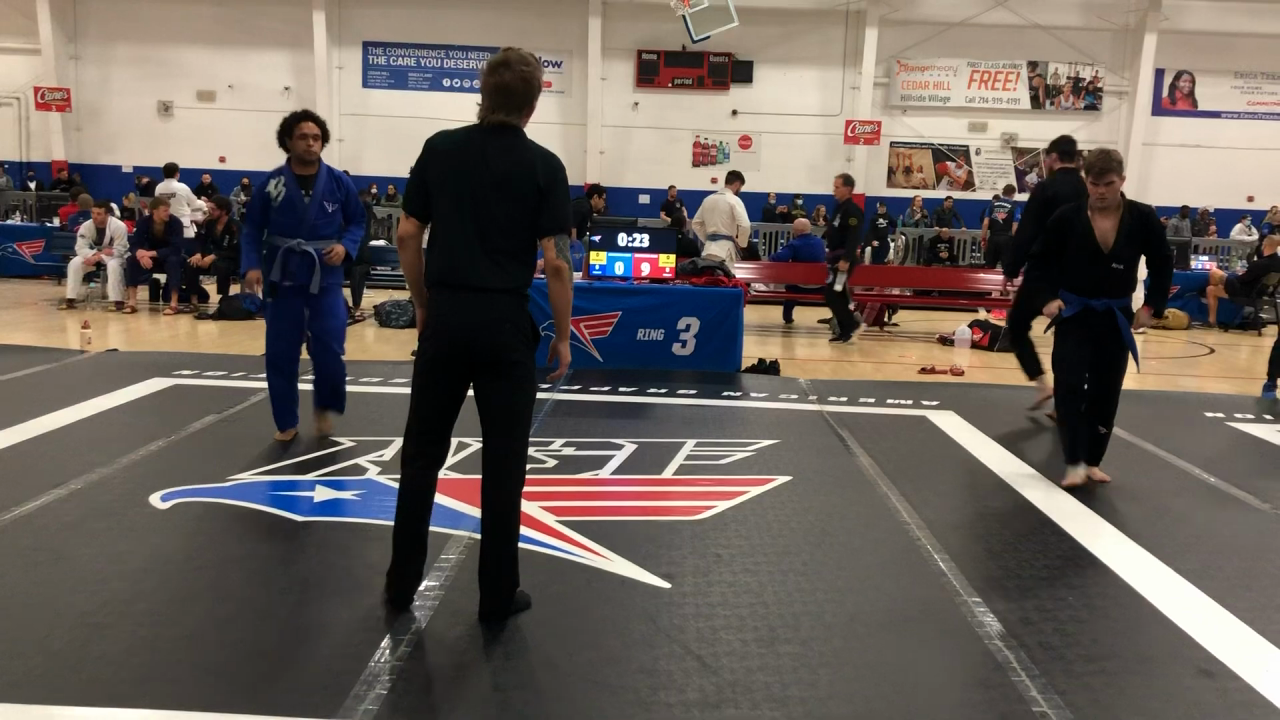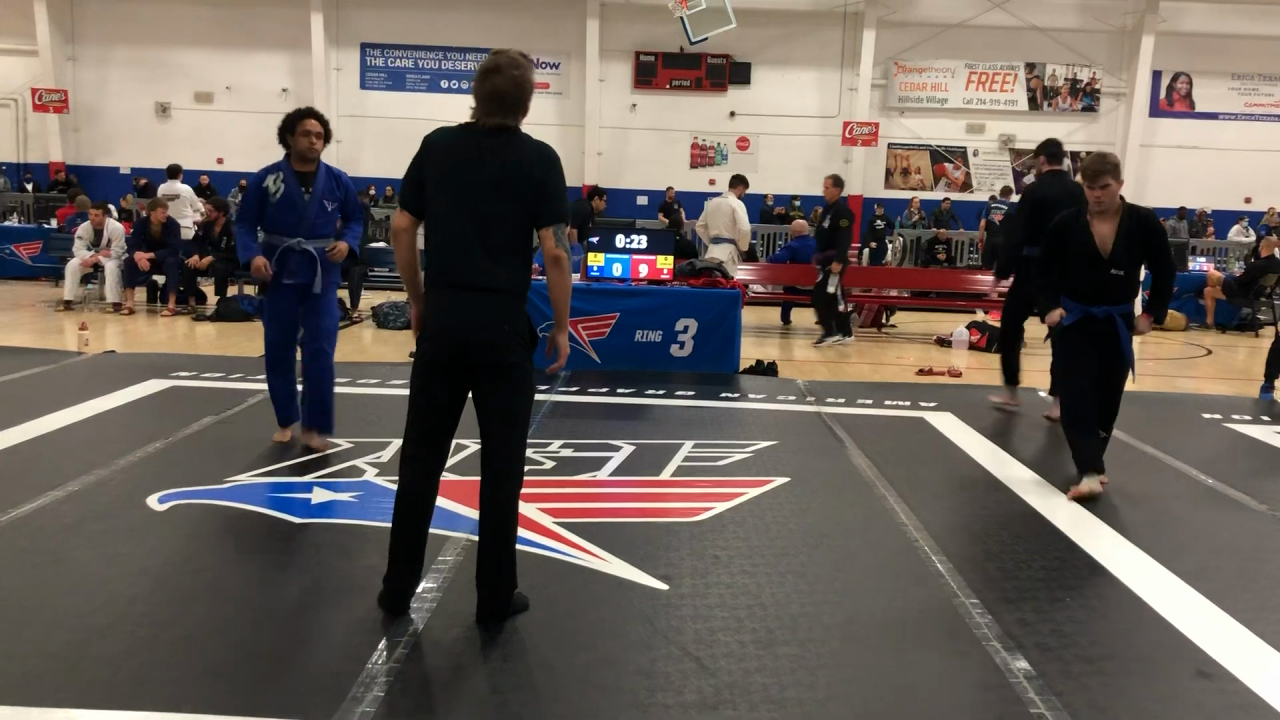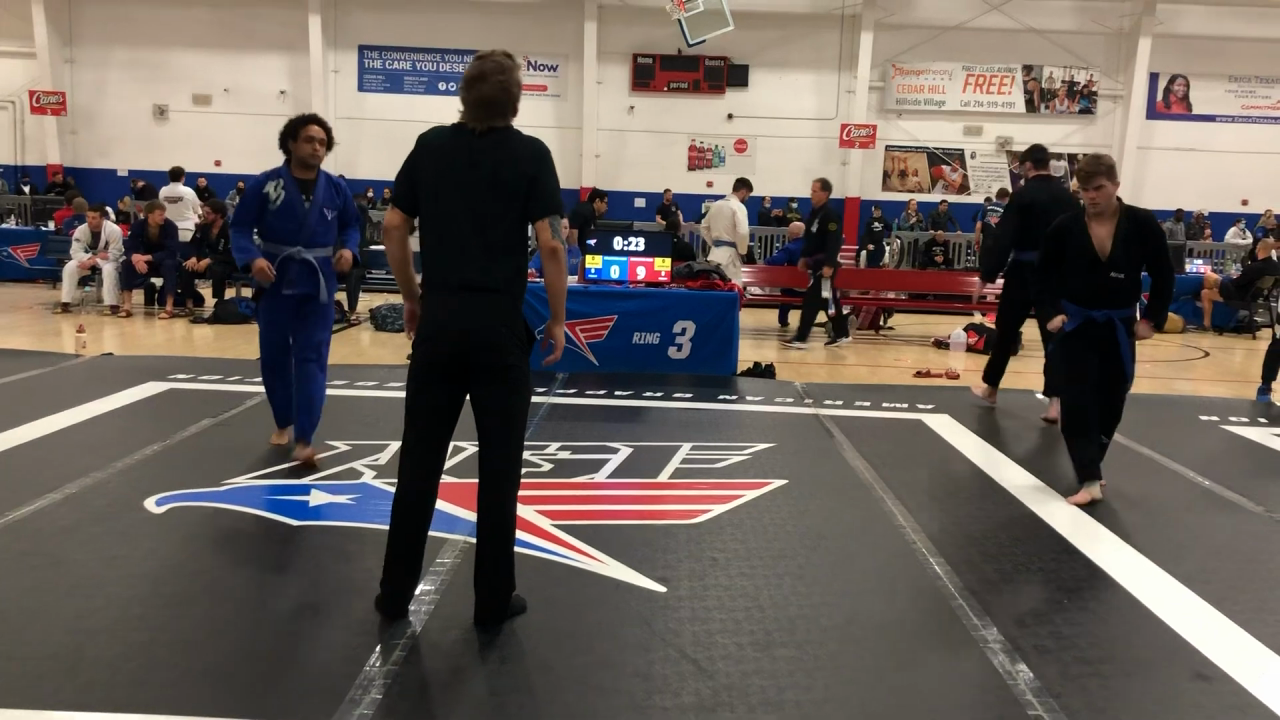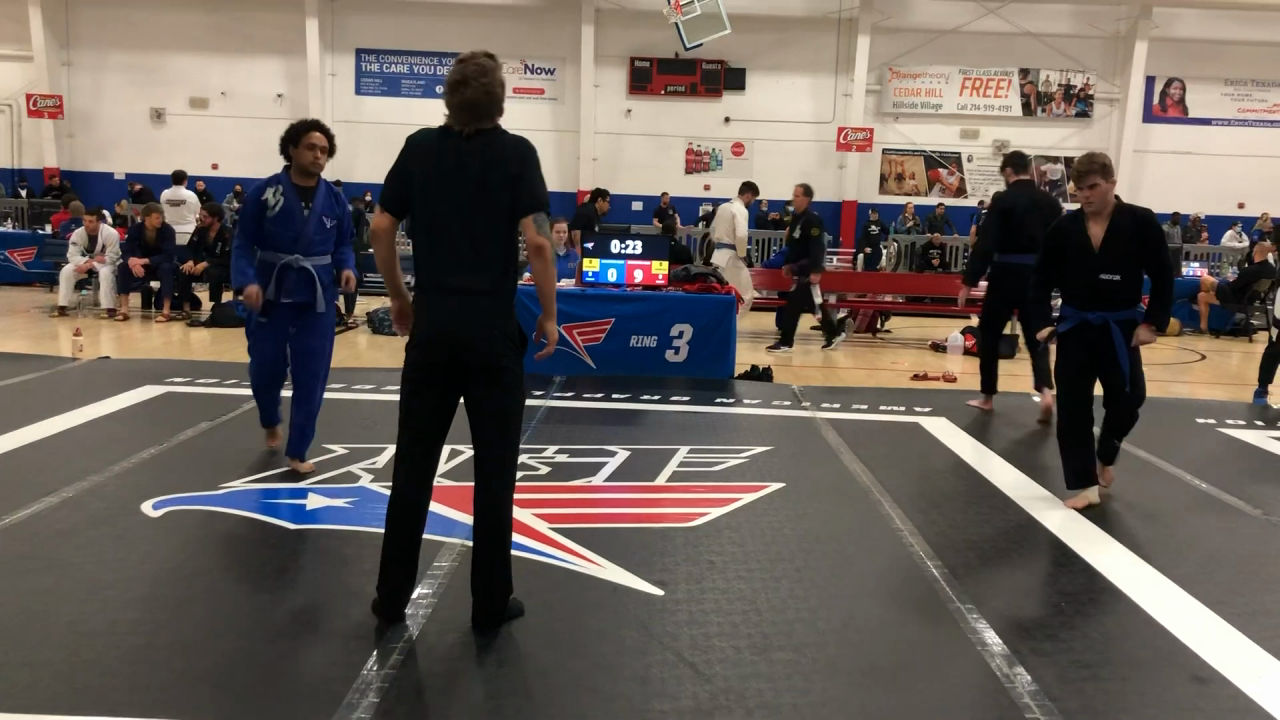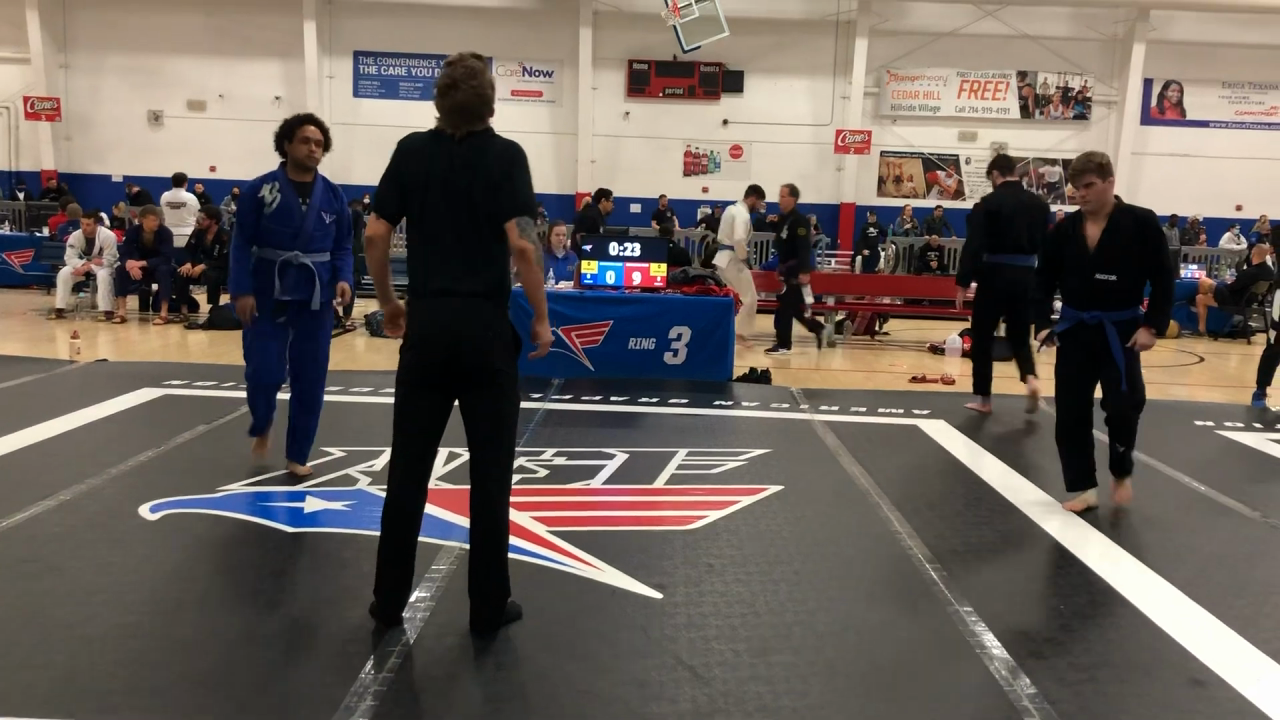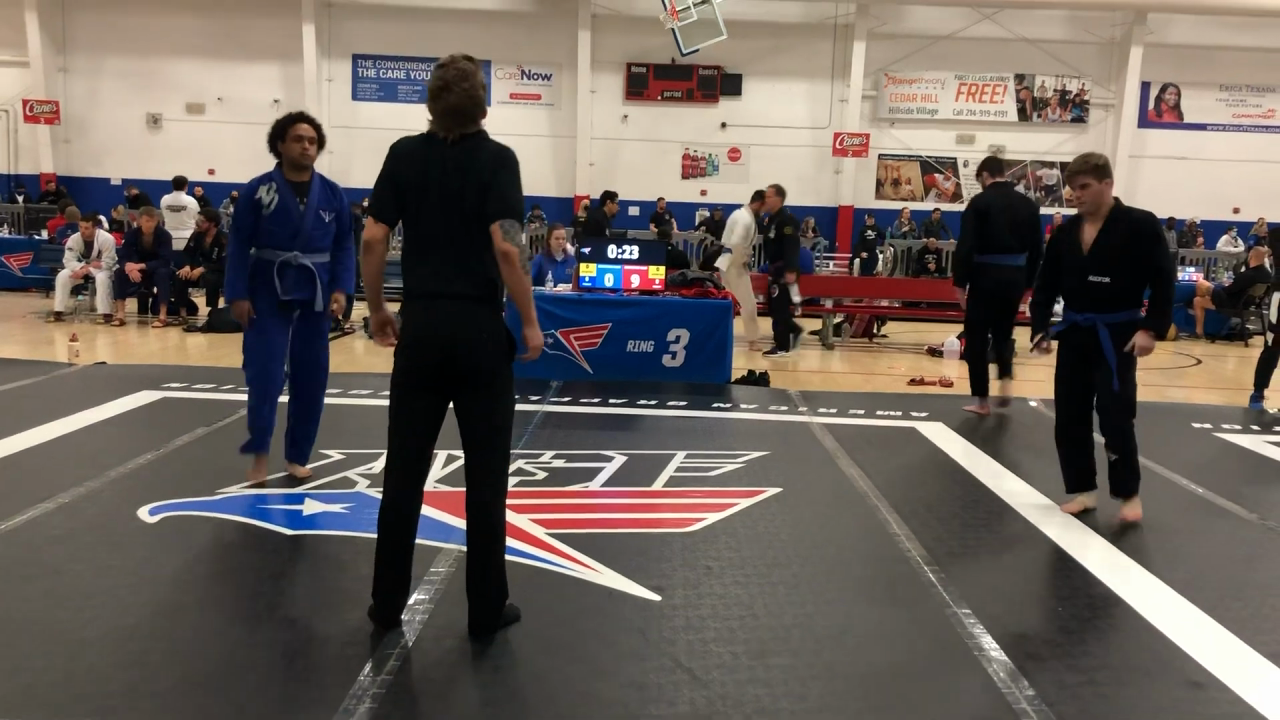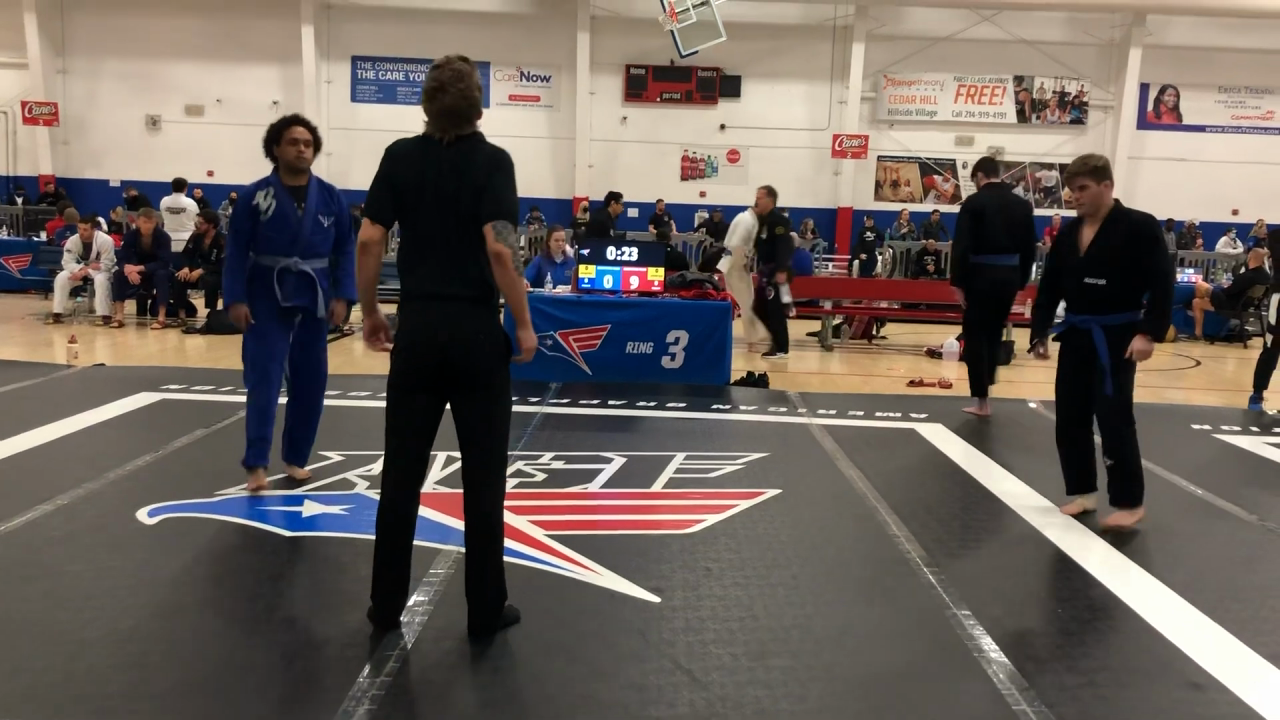
dt=0.1s
person 1, frame 1
left shoulder: (440, 149)
right shoulder: (543, 165)
left elbow: (408, 237)
right elbow: (555, 262)
left wrist: (423, 305)
right wrist: (561, 336)
left hip: (446, 321)
right hip: (506, 326)
left knee: (422, 454)
right knee: (503, 465)
left ankle: (402, 582)
right ankle: (497, 595)
person 1, frame 2
left shoulder: (437, 146)
right shoulder: (538, 159)
left elbow: (402, 227)
right elbow: (554, 252)
left wrist: (417, 298)
right wrist: (561, 327)
left hip: (442, 319)
right hip: (503, 324)
left knee: (420, 459)
right knee: (501, 466)
left ankle: (398, 587)
right ankle: (495, 597)
person 1, frame 3
left shoulder: (431, 145)
right shoulder: (531, 154)
left elbow: (394, 225)
right elbow: (550, 244)
left wrist: (410, 295)
right wrist: (557, 320)
left hip: (439, 321)
right hip: (499, 325)
left knee: (419, 462)
right knee: (499, 468)
left ankle: (395, 591)
right ankle: (493, 599)
person 1, frame 4
left shoulder: (419, 147)
right shoulder: (516, 153)
left elbow: (381, 229)
right elbow: (537, 241)
left wrist: (397, 295)
right wrist: (549, 315)
left hip: (433, 323)
right hip: (493, 325)
left knee: (413, 466)
right knee: (494, 471)
left ankle: (392, 595)
right ankle: (490, 603)
person 1, frame 5
left shoulder: (411, 152)
right shoulder: (505, 156)
left elbow: (376, 235)
right elbow: (522, 245)
left wrist: (387, 301)
right wrist: (540, 317)
left hip: (426, 326)
right hip: (486, 328)
left knee: (408, 469)
right knee: (490, 473)
left ankle: (389, 599)
right ankle: (489, 606)
person 1, frame 6
left shoulder: (404, 155)
right shoulder: (497, 159)
left elbow: (373, 240)
right elbow: (507, 247)
left wrist: (377, 309)
right wrist: (529, 321)
left hip: (421, 329)
right hip: (480, 330)
left knee: (404, 472)
right knee: (485, 476)
left ankle: (387, 602)
right ankle: (486, 608)
person 1, frame 7
left shoulder: (400, 157)
right shoulder: (491, 160)
left elbow: (369, 241)
right elbow: (500, 249)
left wrist: (370, 314)
right wrist: (523, 323)
left hip: (417, 331)
right hip: (476, 332)
left knee: (401, 473)
right knee: (484, 478)
left ankle: (386, 603)
right ankle: (486, 609)
person 2, frame 1
left shoulder: (1143, 218)
right shoulder: (1066, 218)
left elbow: (1162, 265)
right elbow: (1039, 261)
left wrist: (1152, 306)
right wrist: (1046, 298)
left hip: (1116, 318)
right hip: (1075, 315)
left knee: (1106, 393)
right knee: (1071, 387)
left ankle: (1090, 459)
right ankle: (1073, 462)
person 2, frame 2
left shoulder: (1143, 222)
right shoulder: (1066, 224)
left elbow: (1164, 271)
right elbow: (1043, 269)
left wrist: (1153, 313)
right wrist: (1049, 306)
left hip: (1118, 323)
right hip: (1076, 322)
left knee: (1107, 398)
right knee: (1076, 397)
left ankle: (1091, 463)
right ankle: (1089, 474)
person 2, frame 3
left shoulder: (1142, 224)
right shoulder: (1065, 228)
left elbow: (1163, 275)
right elbow: (1043, 275)
left wrist: (1152, 319)
right wrist: (1049, 313)
left hip: (1120, 328)
right hip: (1077, 328)
left knee: (1111, 403)
right knee: (1078, 405)
left ankle: (1089, 466)
right ankle: (1089, 481)
person 2, frame 4
left shoulder: (1141, 222)
right shoulder: (1065, 228)
left elbow: (1163, 275)
right elbow: (1042, 277)
left wrist: (1153, 323)
right wrist: (1042, 320)
left hip: (1121, 330)
right hip: (1076, 330)
left knee: (1126, 402)
right knee: (1073, 410)
left ankle: (1104, 458)
right ankle: (1084, 485)
person 2, frame 5
left shoulder: (1141, 223)
right shoulder: (1065, 229)
left elbow: (1163, 278)
right elbow: (1045, 279)
left wrist: (1153, 326)
right wrist: (1043, 323)
left hip: (1120, 332)
right hip: (1074, 331)
left knee: (1124, 405)
right knee: (1071, 413)
left ankle: (1120, 473)
right ankle: (1083, 488)
person 2, frame 6
left shoulder: (1140, 225)
right shoulder: (1066, 231)
left elbow: (1163, 280)
right elbow: (1046, 283)
left wrist: (1151, 329)
right wrist: (1040, 326)
left hip: (1119, 335)
right hip: (1075, 332)
left knee: (1116, 412)
right knee: (1070, 415)
left ankle: (1128, 493)
right ankle: (1082, 490)
person 2, frame 7
left shoulder: (1139, 227)
right shoulder: (1069, 233)
left elbow: (1161, 284)
right elbow: (1049, 286)
left wrist: (1149, 333)
right wrist: (1040, 331)
left hip: (1118, 337)
right hip: (1076, 335)
left knee: (1113, 417)
right knee: (1070, 417)
left ankle: (1129, 503)
right ankle: (1082, 492)
person 3, frame 1
left shoulder: (339, 183)
right shoulder: (271, 183)
left elbow: (357, 222)
right elbow: (252, 229)
left wrist: (345, 247)
right wrist: (251, 265)
left hip: (325, 277)
right hip: (282, 277)
left knee: (328, 346)
right knee: (280, 353)
left ankle: (325, 407)
right ankle: (287, 423)
person 3, frame 2
left shoulder: (337, 181)
right shoulder: (266, 179)
left elbow: (355, 218)
right elbow: (244, 224)
left wrist: (347, 242)
right wrist: (253, 254)
left hip: (321, 277)
right hip: (280, 276)
left knee: (319, 350)
right knee: (278, 351)
left ankle: (317, 426)
right ankle: (287, 421)
person 3, frame 3
left shoulder: (336, 189)
right shoulder: (264, 185)
left elbow: (350, 226)
right elbow: (239, 228)
left wrist: (349, 249)
right wrist: (252, 258)
left hip: (319, 285)
right hip: (277, 284)
left knee: (311, 360)
right knee: (275, 358)
left ankle: (304, 440)
right ankle: (284, 421)
person 3, frame 4
left shoulder: (335, 199)
right shoulder: (263, 192)
left elbow: (342, 244)
right elbow: (243, 242)
left wrist: (347, 269)
right wrist: (246, 282)
left hip: (317, 298)
right hip: (271, 296)
left knee: (310, 375)
right knee: (266, 369)
left ankle: (297, 452)
right ankle: (272, 421)
person 3, frame 5
left shoulder: (333, 195)
right shoulder: (260, 189)
left elbow: (343, 245)
right elbow: (241, 243)
left wrist: (344, 278)
right wrist: (241, 291)
left hip: (315, 296)
right hip: (269, 295)
left knee: (309, 376)
right knee: (263, 372)
left ankle: (297, 455)
right ankle: (261, 429)
person 3, frame 6
left shoulder: (331, 194)
right shoulder: (258, 190)
left elbow: (343, 246)
right elbow: (239, 246)
left wrist: (341, 288)
right wrist: (237, 294)
left hip: (315, 296)
right hip: (268, 293)
left knee: (311, 378)
right knee: (265, 373)
left ankle: (297, 455)
right ankle: (259, 451)
person 3, frame 7
left shoulder: (330, 197)
right shoulder: (256, 196)
left elbow: (345, 250)
right elbow: (236, 251)
left wrist: (342, 296)
right wrist: (235, 298)
left hip: (314, 301)
right hip: (267, 299)
left knee: (310, 383)
right knee: (264, 379)
left ankle: (295, 457)
right ankle: (257, 464)
person 4, frame 1
left shoulder: (1046, 188)
right shoulder: (1089, 191)
left elbow: (1025, 234)
left wrist: (1010, 269)
left knee: (1017, 325)
left ankle: (1042, 384)
person 4, frame 2
left shoulder: (1035, 190)
right shoulder: (1079, 193)
left elbow: (1016, 236)
left wrist: (1001, 271)
left hip: (1033, 268)
left knee: (1010, 328)
left ankle: (1011, 393)
right ankle: (1060, 401)
person 4, frame 3
left shoulder: (1023, 195)
right shoulder: (1069, 198)
left elbow: (1002, 239)
left wrist: (987, 275)
left hip: (1025, 273)
left knee: (1006, 334)
right knee: (1053, 338)
left ankle: (991, 389)
right ankle: (1055, 402)
person 4, frame 4
left shoulder: (1003, 200)
right shoulder: (1051, 202)
left elbow: (985, 244)
left wrist: (969, 280)
left hip: (1007, 276)
left knee: (990, 336)
right knee: (1036, 338)
left ankle: (987, 397)
right ankle: (1046, 392)
person 4, frame 5
left shoulder: (990, 202)
right shoulder: (1038, 203)
left elbow: (974, 245)
left wrist: (962, 282)
left hip: (995, 276)
right hip: (1025, 277)
left knee: (982, 338)
right knee: (1019, 335)
left ankle: (983, 399)
right ankle: (1031, 380)
person 4, frame 6
left shoulder: (979, 202)
right shoulder: (1027, 204)
left elbow: (965, 246)
right elbow: (1036, 247)
left wrist: (959, 282)
right wrist: (1028, 281)
left hip: (986, 275)
right hip: (1015, 276)
left knee: (977, 337)
right knee: (1003, 333)
left ankle: (982, 400)
right ankle: (1005, 381)
person 4, frame 7
left shoulder: (974, 202)
right shoulder: (1022, 205)
left elbow: (961, 246)
right elbow: (1030, 247)
left wrist: (958, 282)
right wrist: (1021, 281)
left hip: (981, 275)
right hip: (1009, 276)
left knee: (975, 337)
right knee: (994, 333)
left ankle: (981, 401)
right ankle: (985, 387)
